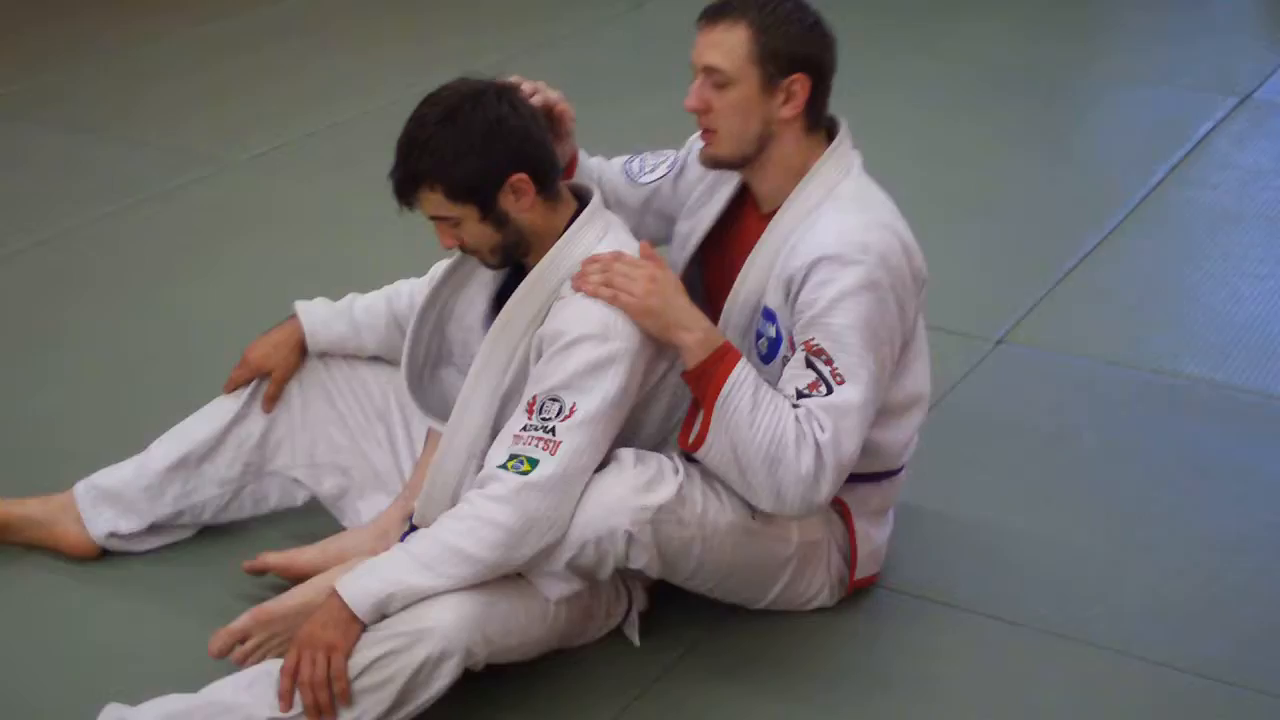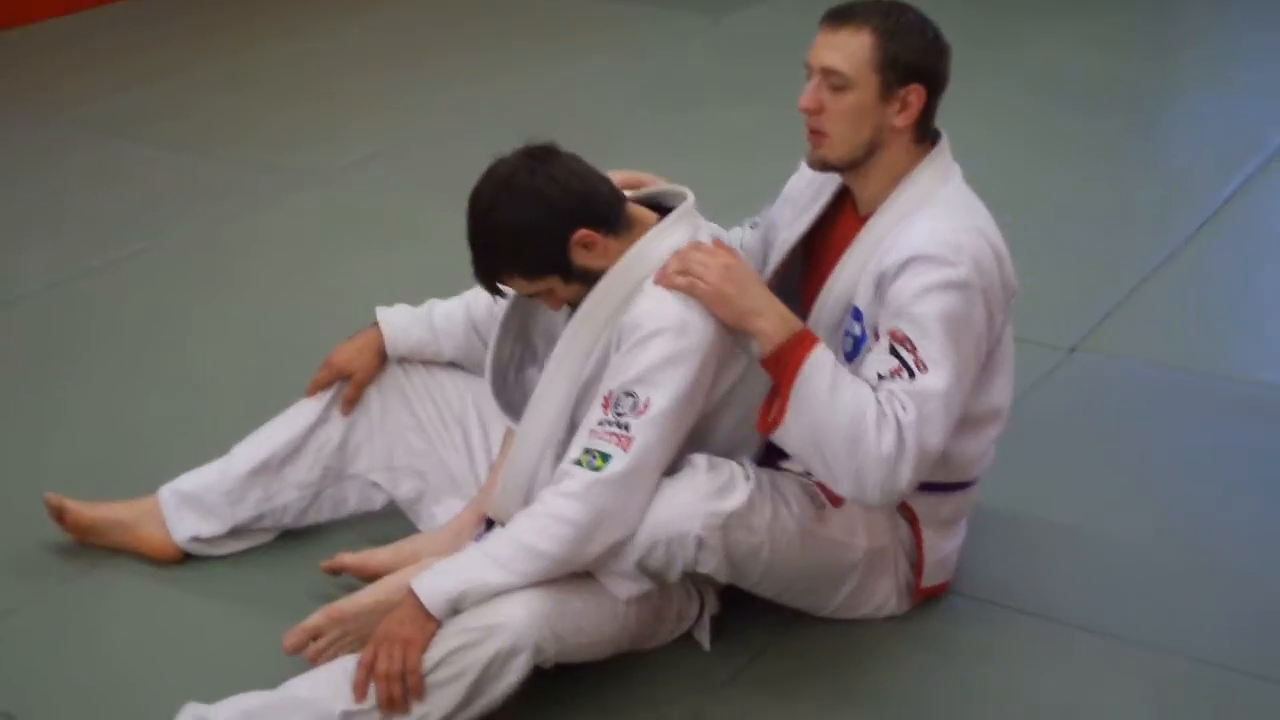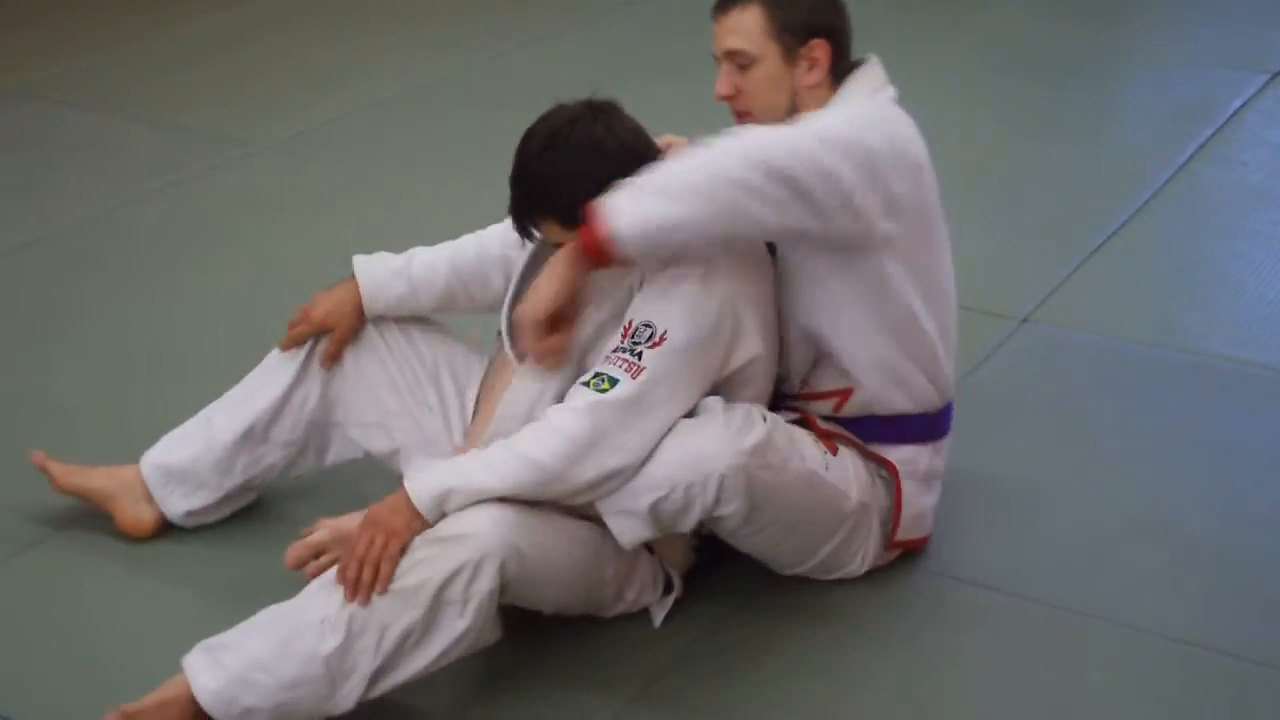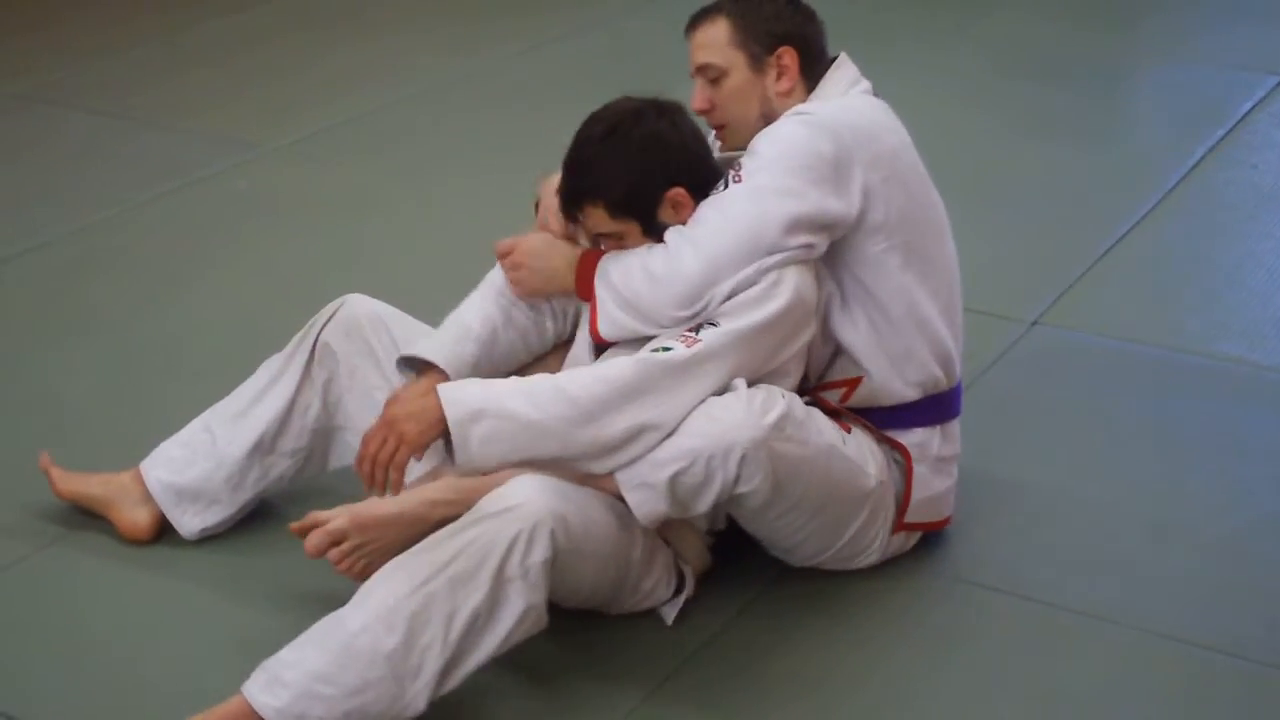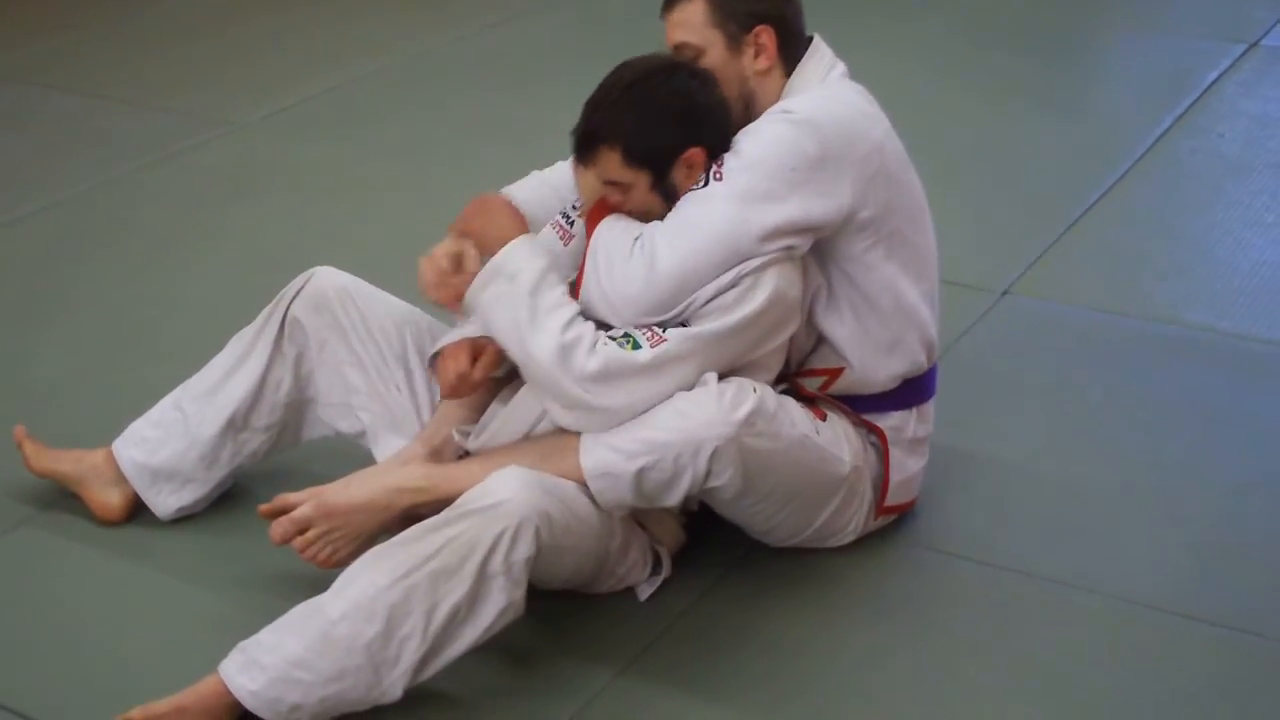
dt=1s
person 1, frame 1
left shoulder: (599, 322)
right shoulder: (522, 232)
left elbow: (517, 518)
right elbow: (434, 302)
left wrist: (354, 599)
right wrist: (306, 329)
right hip: (479, 473)
left knee: (433, 626)
right knee: (289, 390)
right ankle: (92, 515)
person 1, frame 2
left shoulder: (672, 321)
right shoulder: (626, 229)
left elbow: (591, 511)
right elbow: (506, 315)
left wrist: (431, 596)
right wrist: (387, 336)
right hip: (563, 472)
left knee: (504, 622)
right knee: (376, 393)
right ankle: (173, 519)
person 1, frame 3
left shoulder: (706, 280)
left elbow: (593, 438)
right elbow: (504, 253)
left wrist: (423, 496)
right wrist: (365, 290)
left hip: (624, 536)
right hip: (543, 446)
left knee: (477, 536)
right knee: (347, 339)
right ankle: (163, 486)
person 1, frame 4
left shoulder: (772, 288)
right shoulder: (650, 229)
left elbow: (622, 403)
left wrist: (450, 412)
right wrist: (435, 378)
left hip: (642, 530)
right hip: (564, 457)
left knee: (528, 509)
right knee: (354, 327)
right ankle: (161, 492)
person 1, frame 5
left shoulder: (761, 278)
right shoulder: (632, 189)
left elbow: (595, 386)
right elbow: (552, 286)
left wrist: (514, 252)
left hip: (610, 502)
right hip: (506, 416)
left knee: (512, 504)
right knee: (324, 299)
right ankle: (127, 473)
person 2, frame 1
left shoulder: (853, 255)
right shoulder: (724, 163)
left elbow: (802, 475)
right elbow: (609, 198)
left wrist: (690, 334)
right wrist: (556, 154)
left hip: (806, 527)
right hip: (714, 442)
left knee: (624, 500)
person 2, frame 2
left shoulder: (945, 257)
right shoulder: (830, 176)
left elbow: (883, 463)
right elbow: (746, 263)
left wrist: (767, 321)
left hip: (881, 531)
right hip: (795, 448)
left knee: (694, 506)
person 2, frame 3
left shoulder: (865, 141)
right shoulder: (810, 136)
left elbow: (744, 177)
left wrist: (578, 252)
right wrist: (687, 168)
left hip: (861, 478)
right hip: (789, 409)
left knee: (723, 448)
person 2, frame 4
left shoulder: (822, 136)
right shoulder: (814, 131)
left elbow: (684, 286)
left wrist: (576, 271)
left hip: (878, 471)
right hip: (814, 417)
left knee: (755, 424)
person 2, frame 5
left shoulder: (812, 130)
right shoulder: (756, 113)
left elbow: (645, 289)
right wrist: (478, 237)
left hip: (853, 451)
right hip: (781, 387)
left knee: (725, 416)
